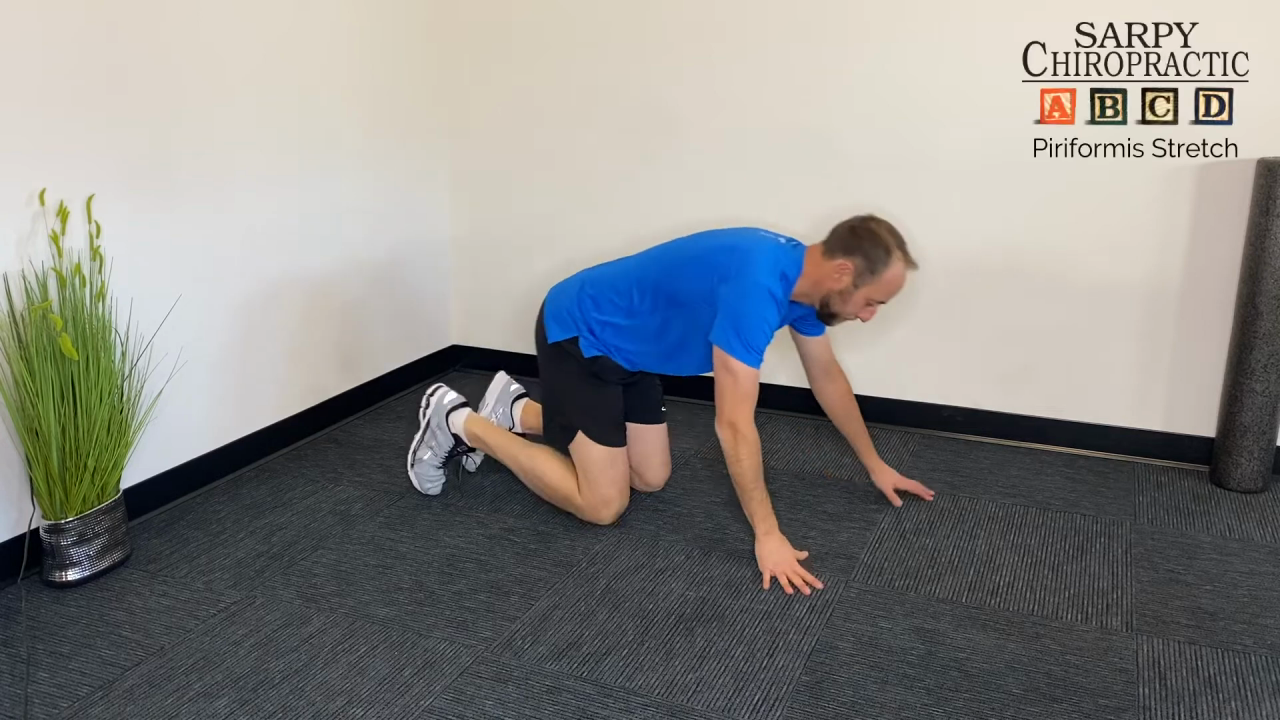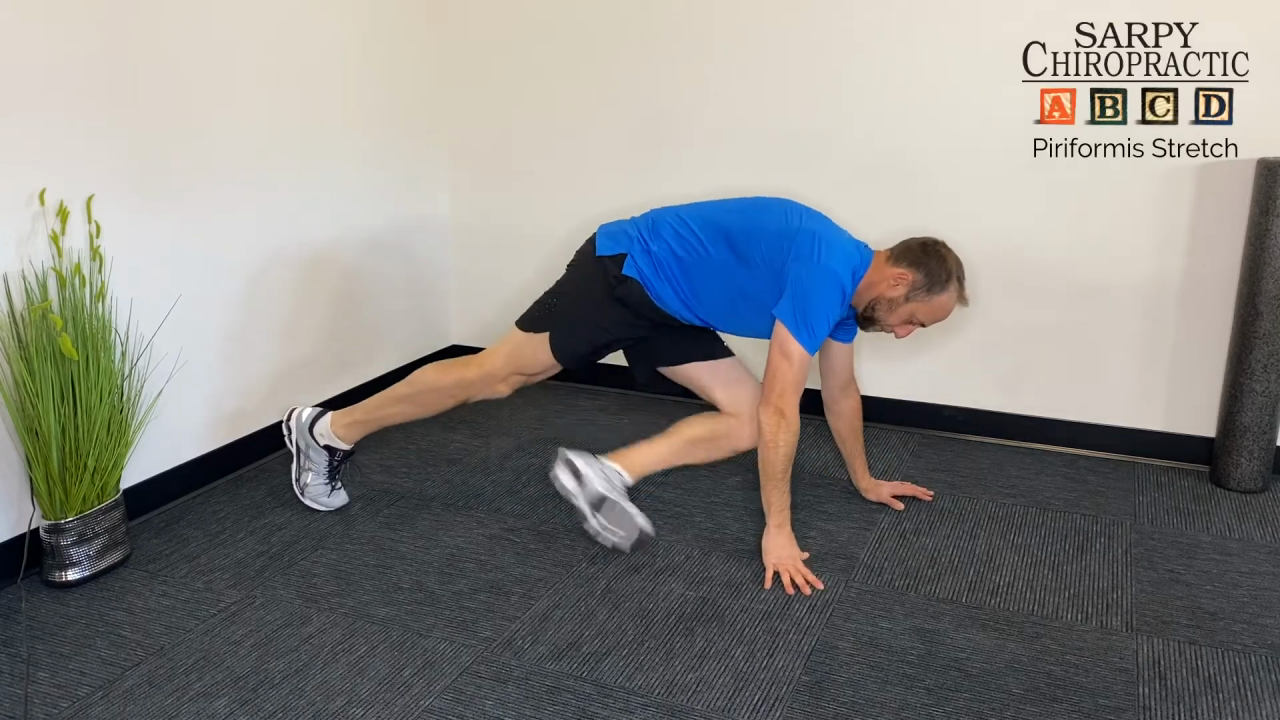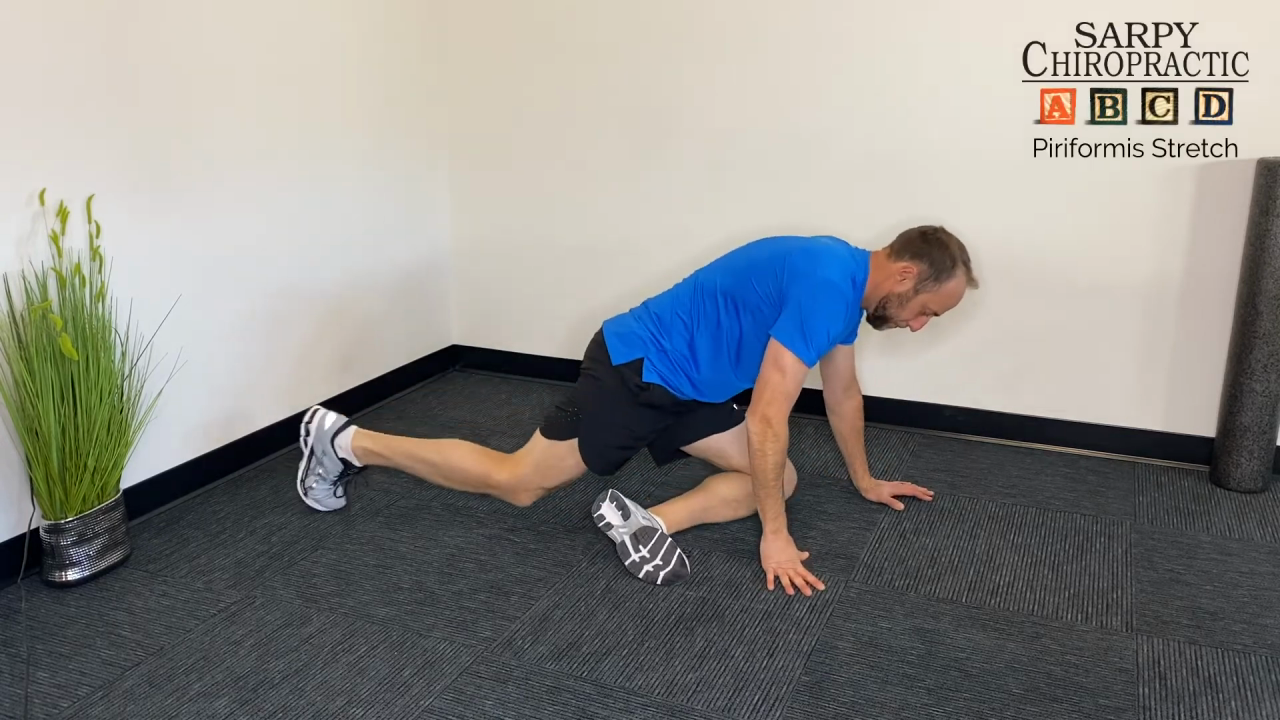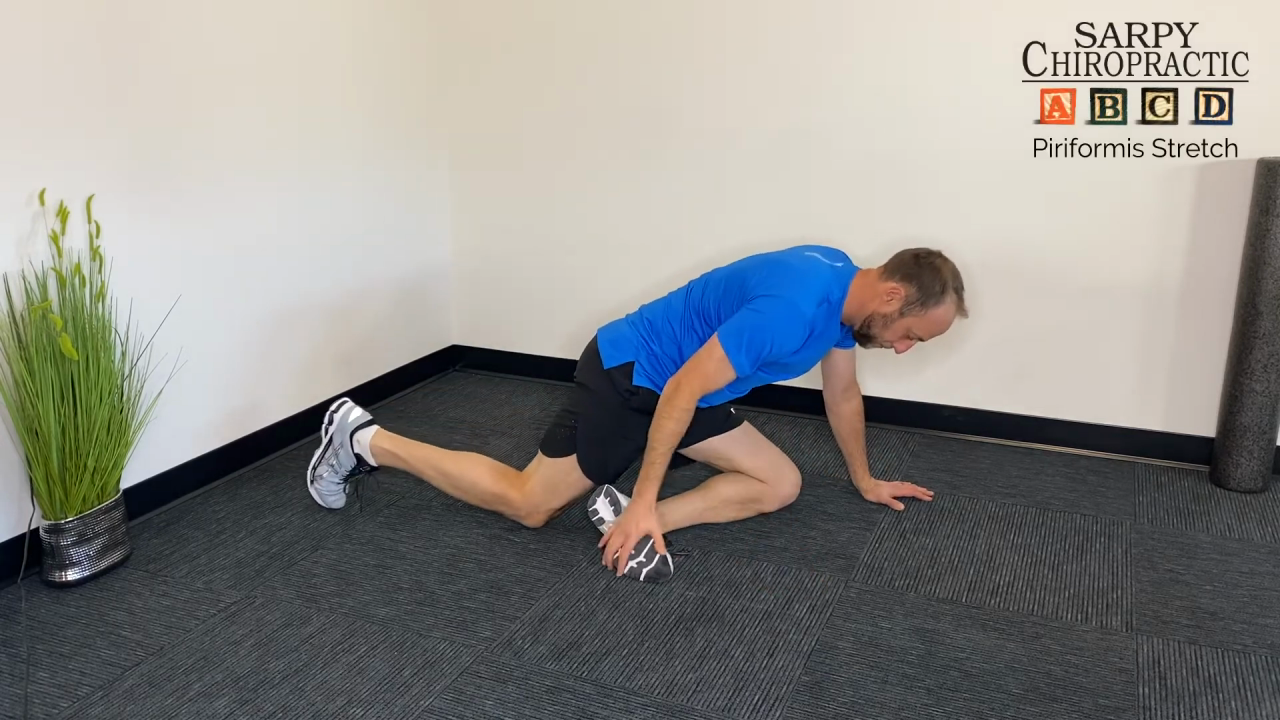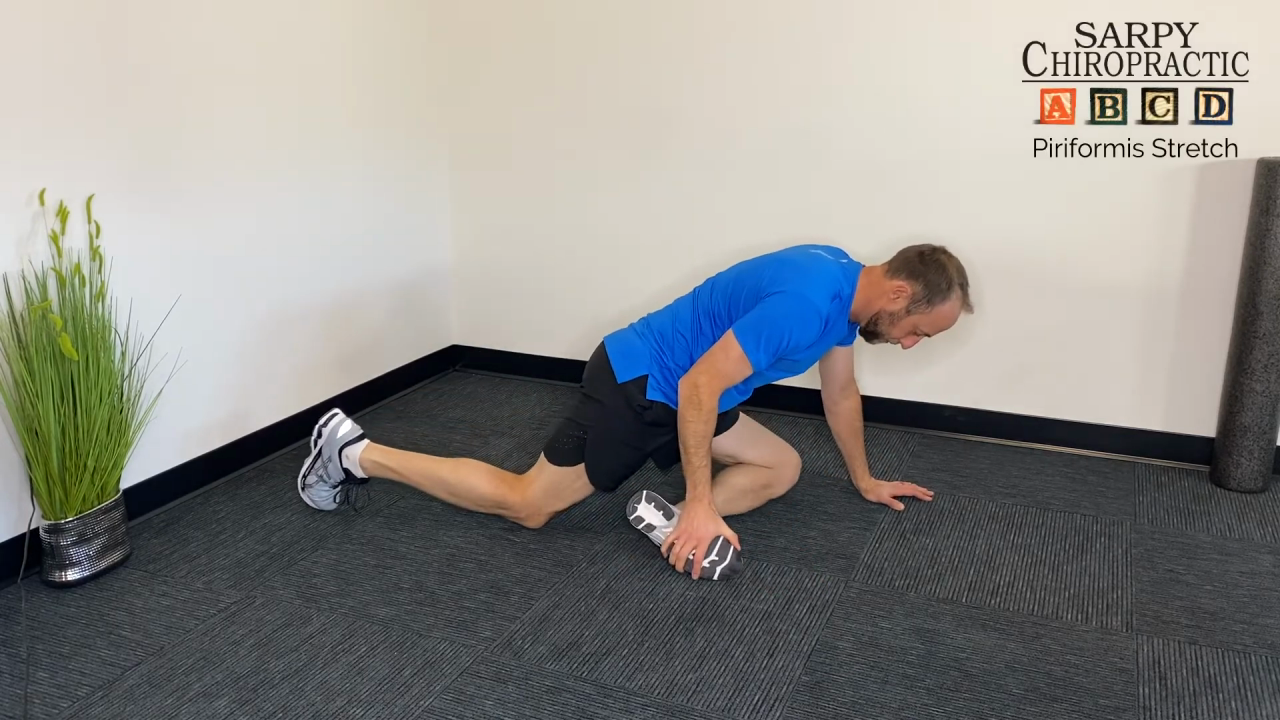
dt=1s
person 1, frame 1
left shoulder: (807, 280)
right shoulder: (754, 284)
left elbow: (827, 377)
right elbow: (732, 426)
left wrist: (875, 467)
right wrist: (767, 535)
left hip: (627, 340)
right hip: (577, 334)
left knee: (651, 478)
right knee: (601, 505)
left ankle: (519, 410)
right ankle: (461, 422)
person 1, frame 2
left shoulder: (850, 282)
right shoulder: (828, 271)
left elbow: (840, 388)
right elbow: (783, 410)
left wrist: (864, 480)
right wrist: (778, 531)
left hip: (665, 304)
right hip: (625, 270)
left knee: (745, 418)
right knee: (496, 375)
left ankle: (605, 475)
right ankle: (326, 432)
person 1, frame 3
left shoulder: (849, 282)
right shoulder: (827, 286)
left elbow: (843, 391)
right elbow: (766, 418)
left wrist: (866, 480)
right wrist: (775, 535)
left hip: (682, 384)
right hip: (635, 367)
left knee: (779, 479)
right knee: (518, 482)
left ankle: (647, 522)
right ankle: (345, 442)
person 1, frame 4
left shoulder: (844, 288)
right shoulder: (792, 308)
left elbow: (842, 394)
right elbow: (680, 392)
left wrist: (864, 481)
right wrist: (643, 501)
left hip: (673, 383)
right hip: (629, 375)
left knee: (780, 485)
right knee: (526, 504)
left ankle: (631, 519)
right ankle: (365, 439)
person 1, frame 5
left shoulder: (844, 285)
right shoulder: (806, 303)
left elbow: (841, 391)
right elbow: (700, 388)
left wrist: (865, 480)
right wrist: (700, 505)
left hip: (669, 389)
right hip: (637, 385)
left knee: (782, 469)
right knee: (527, 505)
left ankle: (668, 518)
right ankle: (355, 452)
